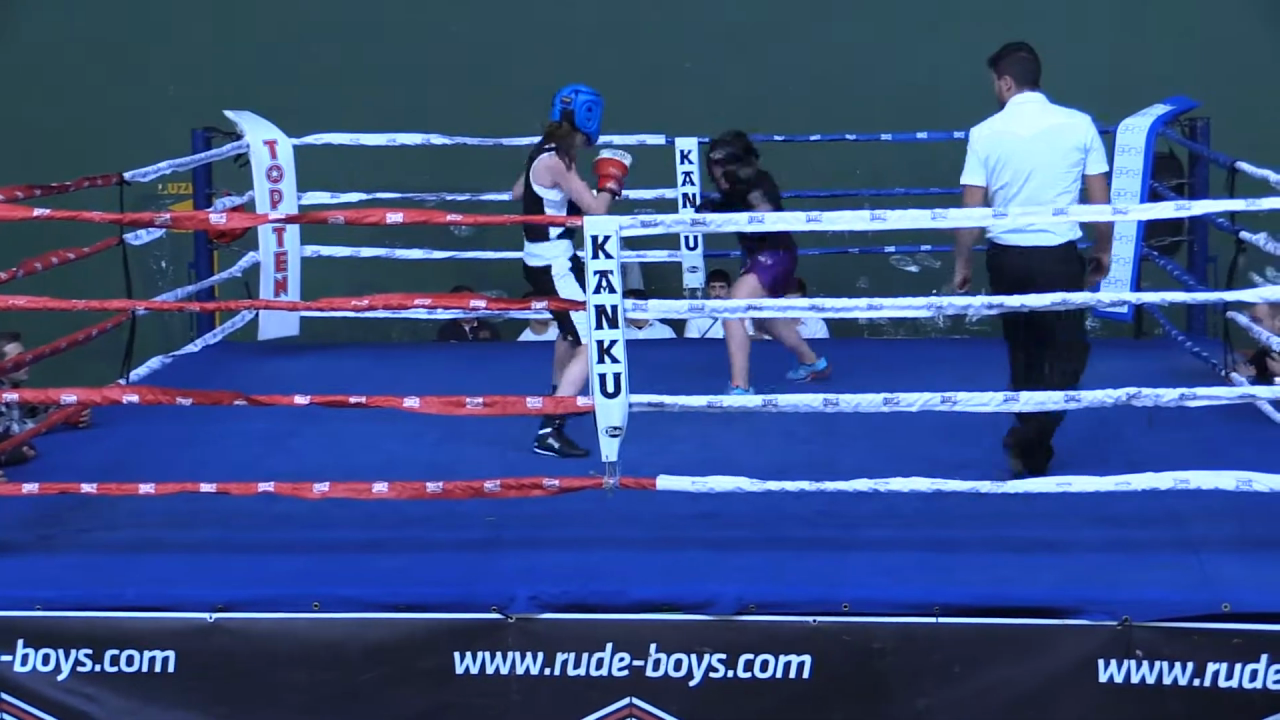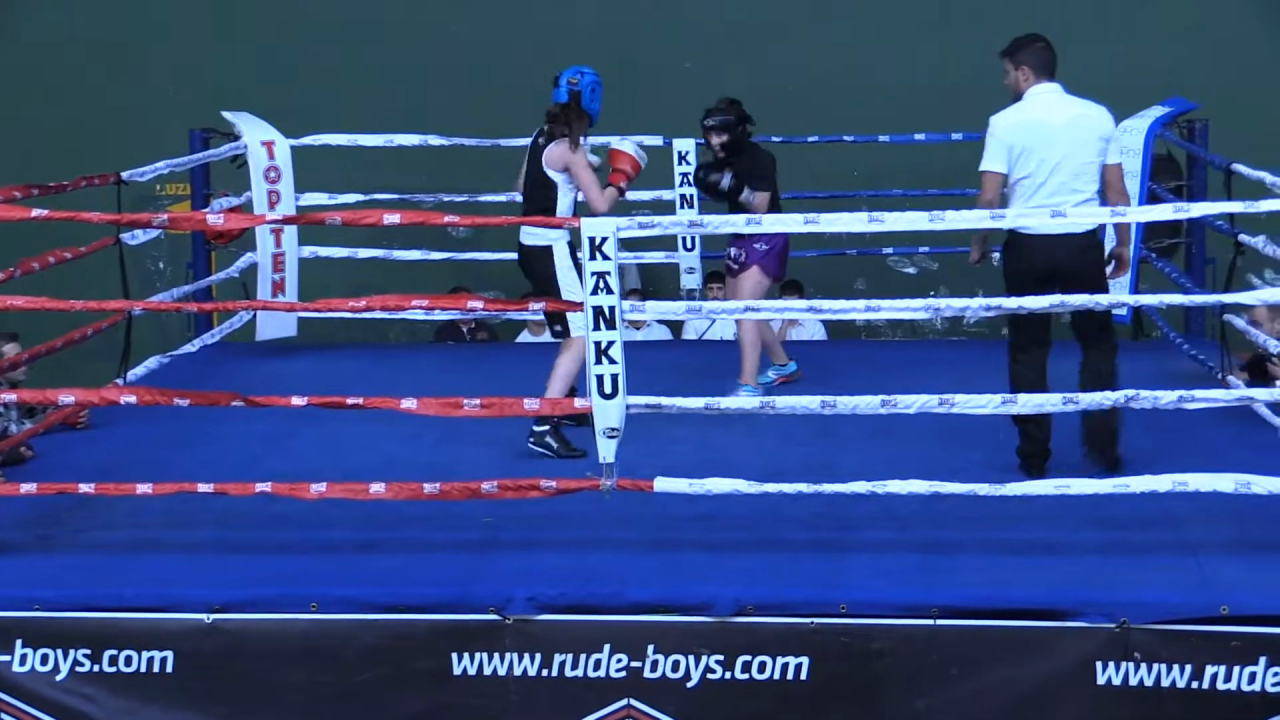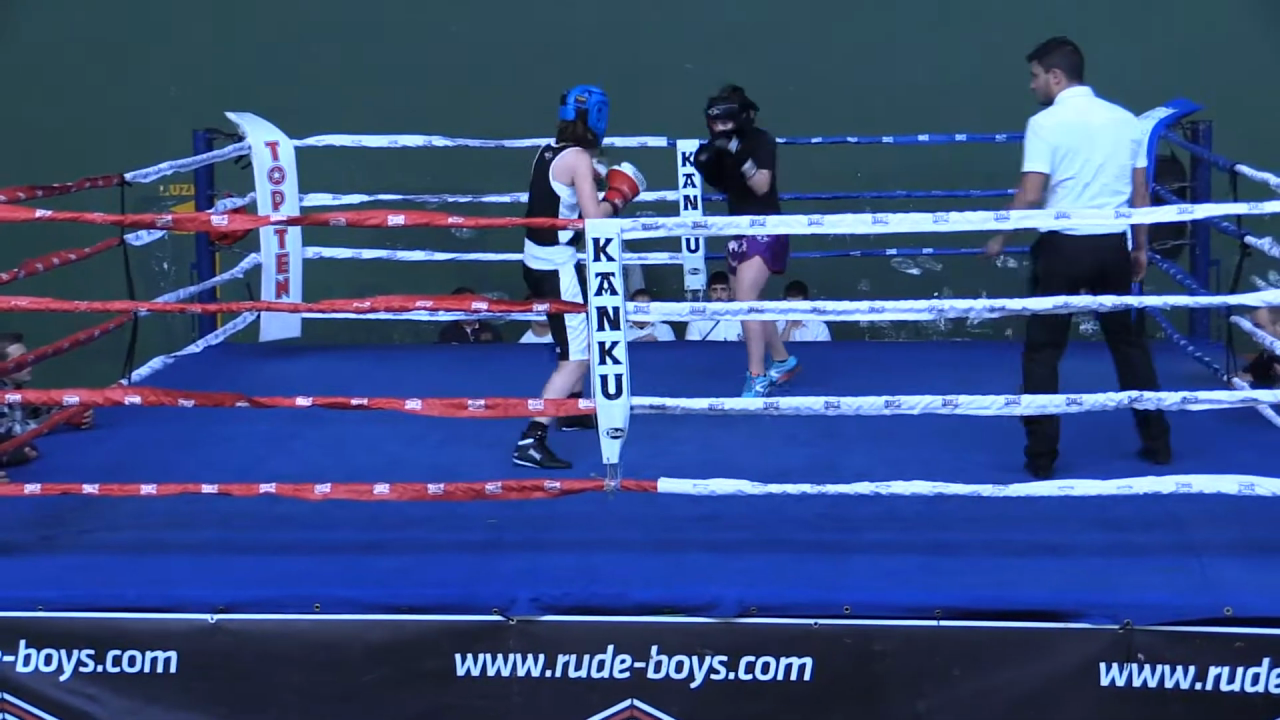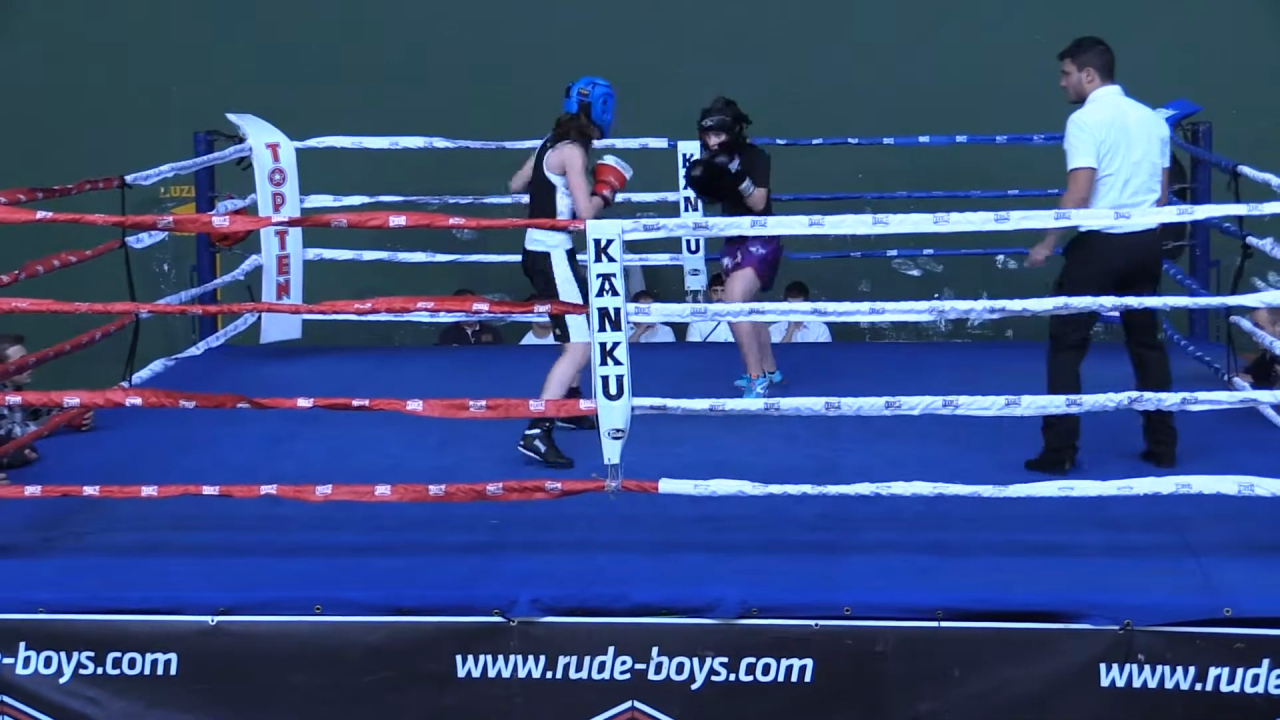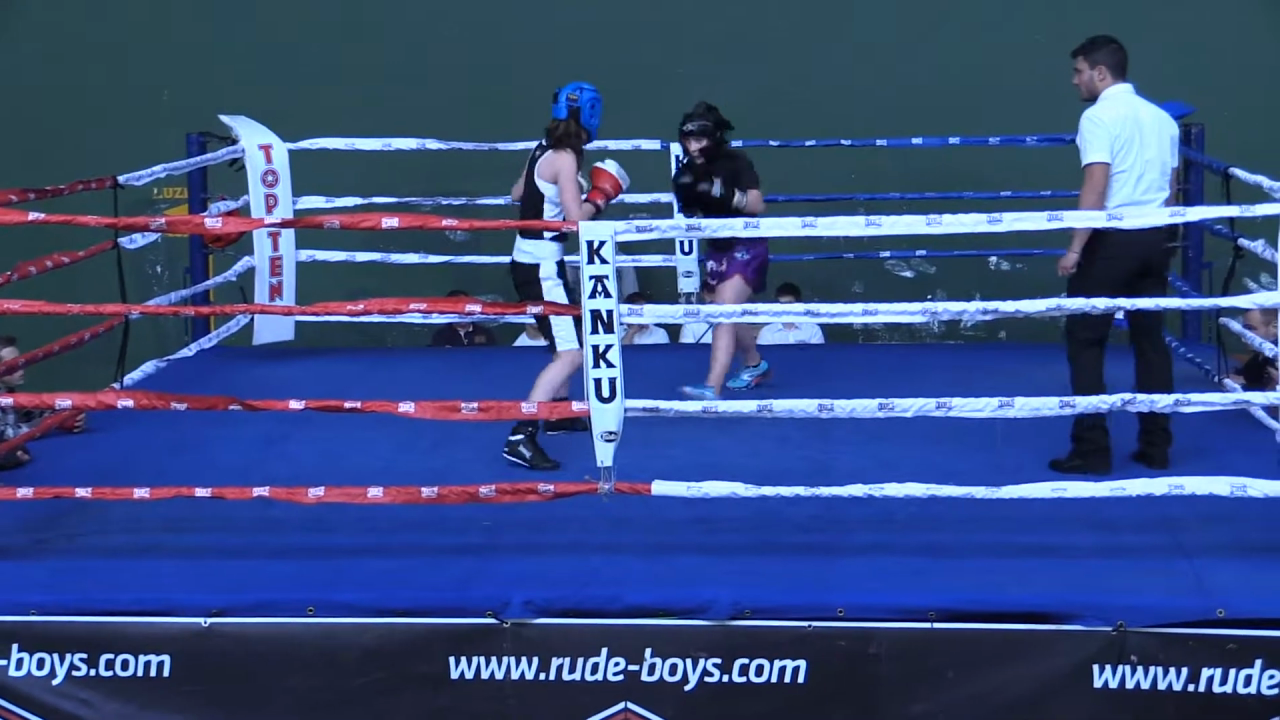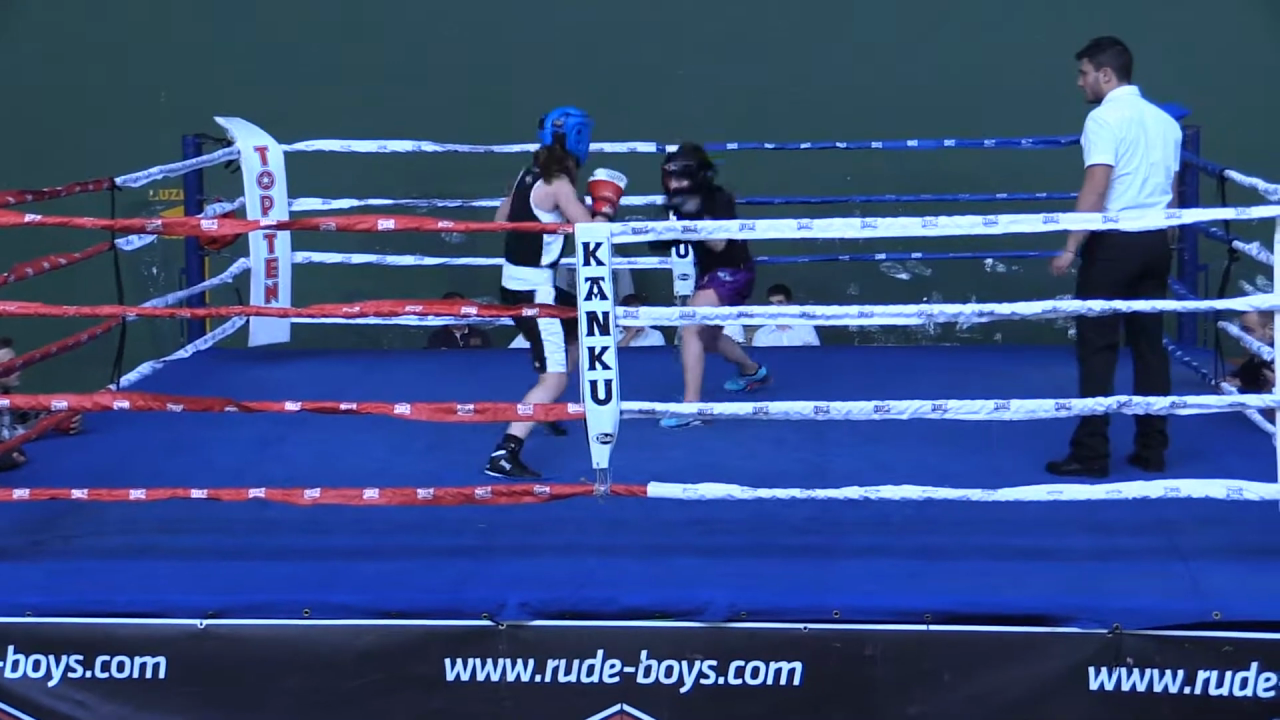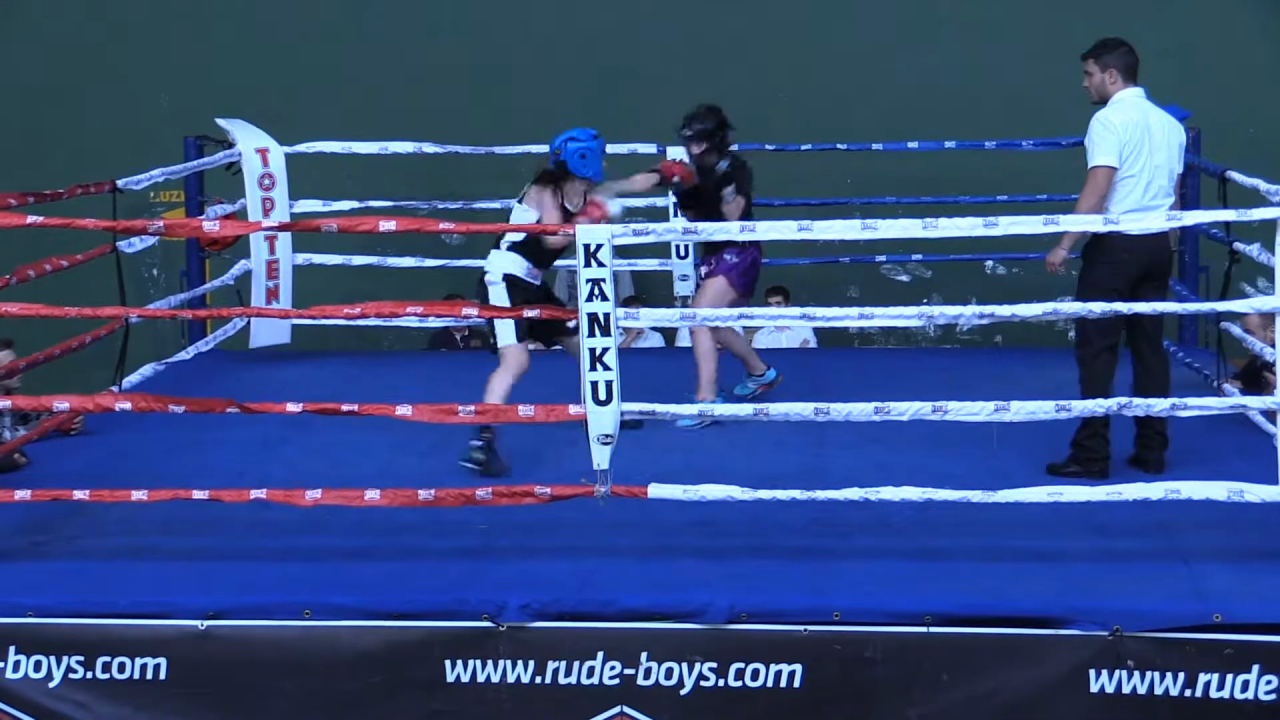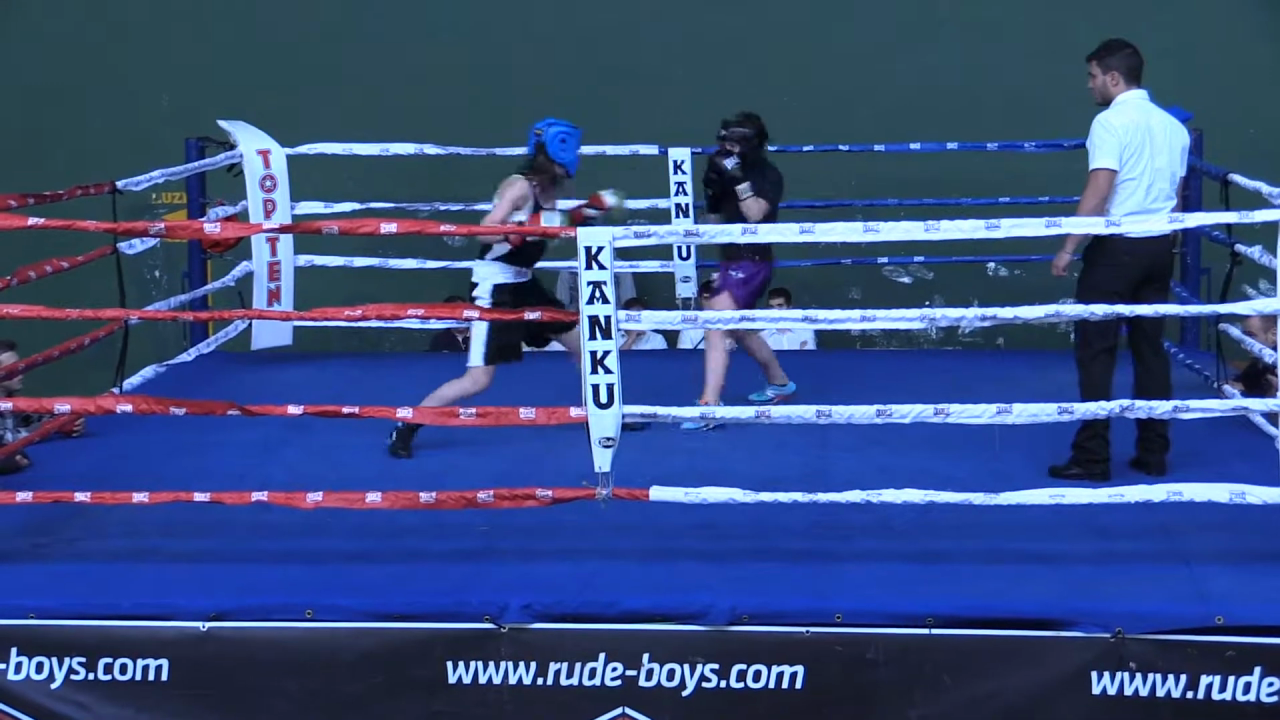
dt=0.2s
person 1, frame 1
left shoulder: (986, 133)
right shoulder: (1079, 124)
left elbow: (972, 209)
right elbow: (1099, 199)
left wrist: (962, 263)
right wrist: (1102, 249)
left hip: (1008, 257)
right hip: (1058, 257)
left knee: (1025, 354)
right knee: (1066, 357)
left ankle: (1030, 446)
right ankle: (1027, 442)
person 1, frame 2
left shoulder: (1007, 121)
right shoulder: (1097, 116)
left elbow: (989, 197)
right elbow: (1115, 190)
left wrist: (978, 243)
right wrist: (1123, 244)
left hip: (1028, 246)
right hip: (1082, 244)
left knee: (1027, 350)
right knee: (1099, 343)
left ankle: (1033, 454)
right ankle: (1101, 441)
person 1, frame 3
left shoulder: (1047, 122)
right shoulder: (1125, 119)
left elbow: (1031, 195)
right elbow: (1140, 194)
left wrist: (1001, 237)
right wrist: (1140, 248)
left hip: (1064, 247)
right hip: (1112, 246)
left knee: (1041, 350)
right knee: (1129, 342)
left ankle: (1042, 455)
right ankle: (1156, 440)
person 1, frame 4
left shoulder: (1086, 119)
right shoulder: (1153, 119)
left elbow: (1079, 194)
right elbow: (1162, 191)
left wrist: (1047, 244)
left hip: (1100, 244)
right hip: (1145, 242)
left knee: (1066, 344)
right knee: (1147, 342)
left ankle: (1059, 451)
right ankle: (1161, 444)
person 1, frame 5
left shoulder: (1099, 115)
right shoulder: (1162, 118)
left elbow: (1096, 189)
right elbow: (1170, 190)
left wrist: (1075, 247)
left hip: (1112, 241)
right hip: (1154, 240)
left knee: (1085, 342)
right knee: (1151, 341)
left ankle: (1093, 450)
right ankle: (1156, 446)
person 1, frame 6
left shoulder: (1105, 117)
right shoulder: (1166, 121)
left elbow: (1096, 190)
right elbow: (1169, 191)
left wrist: (1069, 247)
left hip: (1114, 244)
right hip: (1155, 243)
left knee: (1096, 348)
right knee: (1149, 345)
left ankle: (1091, 454)
right ankle: (1151, 449)
person 1, frame 7
left shoulder: (1109, 119)
right shoulder: (1171, 124)
left elbow: (1097, 192)
right elbow: (1172, 192)
left wrist: (1064, 245)
left hip: (1116, 246)
right hip: (1157, 245)
left knee: (1096, 349)
right knee: (1150, 346)
left ankle: (1091, 456)
right ankle: (1151, 450)
person 1, frame 8
left shoulder: (1111, 121)
right shoulder: (1174, 126)
left elbow: (1097, 195)
right elbow: (1175, 196)
left wrist: (1067, 248)
left hip: (1116, 248)
right hip: (1159, 248)
left knee: (1094, 351)
right knee: (1150, 348)
left ankle: (1092, 458)
right ankle: (1153, 453)
person 2, frame 1
left shoulder: (542, 150)
right shoulder: (559, 162)
left elbow: (517, 194)
right elbow: (595, 209)
right wrist: (611, 179)
left hip: (547, 259)
right hip: (553, 264)
left knee: (574, 331)
right knee: (590, 347)
left ankle: (559, 397)
right ankle: (549, 431)
person 2, frame 2
left shoulder: (543, 136)
right shoulder: (571, 145)
left elbow: (523, 188)
right elbow: (600, 206)
right wrist: (622, 176)
left hip: (534, 245)
right hip: (551, 248)
left knee: (573, 331)
right knee: (579, 339)
left ankle: (565, 404)
right ankle: (544, 426)
person 2, frame 3
left shoulder: (548, 152)
right shoulder: (579, 158)
right elbow: (594, 218)
right wrist: (618, 196)
left hip: (538, 262)
right hip: (557, 267)
left knee: (591, 331)
right knee: (575, 359)
right ankle: (531, 441)
person 2, frame 4
left shoulder: (552, 143)
right shoulder: (573, 150)
left elbow: (516, 185)
right elbow: (585, 213)
right wrist: (607, 187)
left hip: (542, 250)
right hip: (551, 254)
left knee: (583, 330)
right knee: (580, 347)
right ankle: (537, 432)
person 2, frame 5
left shoulder: (543, 150)
right shoulder: (564, 157)
left elbow: (517, 196)
right elbow: (579, 219)
right wrist: (602, 192)
left hip: (527, 260)
right hip: (540, 265)
left knee: (576, 337)
right knee: (569, 356)
left ankle: (555, 414)
right ankle: (522, 438)
person 2, frame 6
left shoulder: (536, 176)
right shoulder: (558, 185)
left elbow: (500, 221)
right wrist: (605, 203)
left hip: (521, 283)
right hip: (534, 289)
left knee: (583, 328)
right knee: (555, 380)
right ankle: (506, 453)
person 2, frame 7
left shoulder: (581, 195)
right shoulder: (546, 189)
right elbow: (555, 236)
right wrist: (589, 218)
left hip: (532, 284)
right hip: (506, 279)
left knee: (581, 340)
right knee: (516, 360)
right ankle: (482, 443)
person 2, frame 8
left shoulder: (545, 186)
right shoulder: (521, 185)
left elbow: (549, 223)
right elbow: (487, 231)
left wrist: (589, 210)
right wrist: (530, 228)
left hip: (524, 284)
right hip: (495, 287)
left knee: (577, 339)
right knee: (479, 379)
right ankle: (406, 428)
person 3, frame 1
left shoulder: (761, 184)
right shoulder: (729, 186)
left wrist: (751, 191)
right wrist: (713, 210)
left hip: (774, 256)
right hip: (759, 255)
left knee: (732, 313)
right knee: (766, 316)
left ankle: (740, 389)
right ankle: (813, 362)
person 3, frame 2
left shoulder: (760, 157)
right shoulder: (721, 158)
left elbow: (761, 206)
left wrist: (733, 185)
right wrist: (708, 184)
left hip: (766, 240)
right hip: (742, 239)
left ankle: (749, 385)
right ankle: (782, 365)
person 3, frame 3
left shoulder: (761, 141)
right shoulder: (721, 146)
left elbow: (761, 185)
left wrist: (738, 155)
right wrist: (708, 169)
left hip: (766, 231)
right hip: (741, 231)
left knee: (746, 300)
right knee: (744, 302)
left ankle: (759, 376)
right ankle: (782, 361)
person 3, frame 4
left shoulder: (754, 156)
right shoulder: (711, 161)
left elbow: (758, 203)
left wrist: (737, 173)
right wrist: (700, 184)
left hip: (760, 243)
right hip: (735, 243)
left knee: (733, 305)
right knee: (743, 308)
left ankle: (757, 379)
right ankle: (769, 371)
person 3, frame 5
left shoulder: (735, 162)
right shoulder: (688, 168)
left elbow: (756, 206)
right elbow: (688, 211)
left wrist: (723, 190)
right wrist: (682, 190)
left hip: (746, 248)
right hip: (718, 247)
left knee: (725, 318)
right knee: (726, 305)
left ankle: (711, 391)
right ankle: (755, 366)
person 3, frame 6
left shoulder: (718, 200)
right shoulder: (681, 199)
left elbow: (717, 244)
left wrist: (696, 213)
right wrist: (666, 239)
left hip: (732, 272)
right hip: (711, 271)
left knee: (688, 328)
right knee: (706, 333)
left ankle: (690, 408)
right ankle: (753, 371)
person 3, frame 7
left shoulder: (737, 167)
right shoulder: (695, 167)
left elbow: (733, 214)
right elbow: (672, 197)
left wrist: (724, 180)
left hip: (737, 254)
right hip: (717, 254)
left knee: (700, 321)
right knee: (713, 325)
left ankle: (706, 404)
right ankle: (761, 373)
person 3, frame 8
left shoulder: (768, 174)
right shoulder: (725, 173)
left elbow: (755, 213)
right elbow: (717, 219)
left wrist: (739, 179)
right wrist: (714, 199)
left hip: (749, 264)
right hip: (735, 261)
left knee: (715, 331)
right knee: (740, 330)
left ankle: (709, 408)
right ankle: (780, 383)
